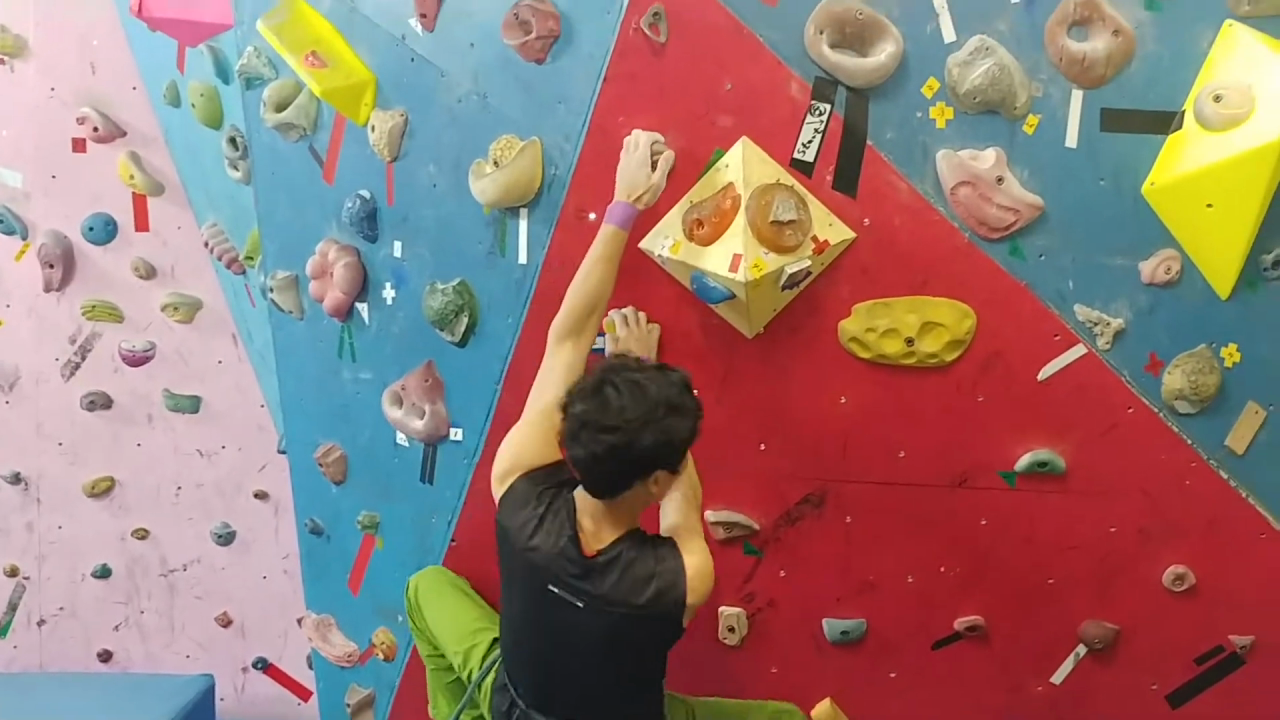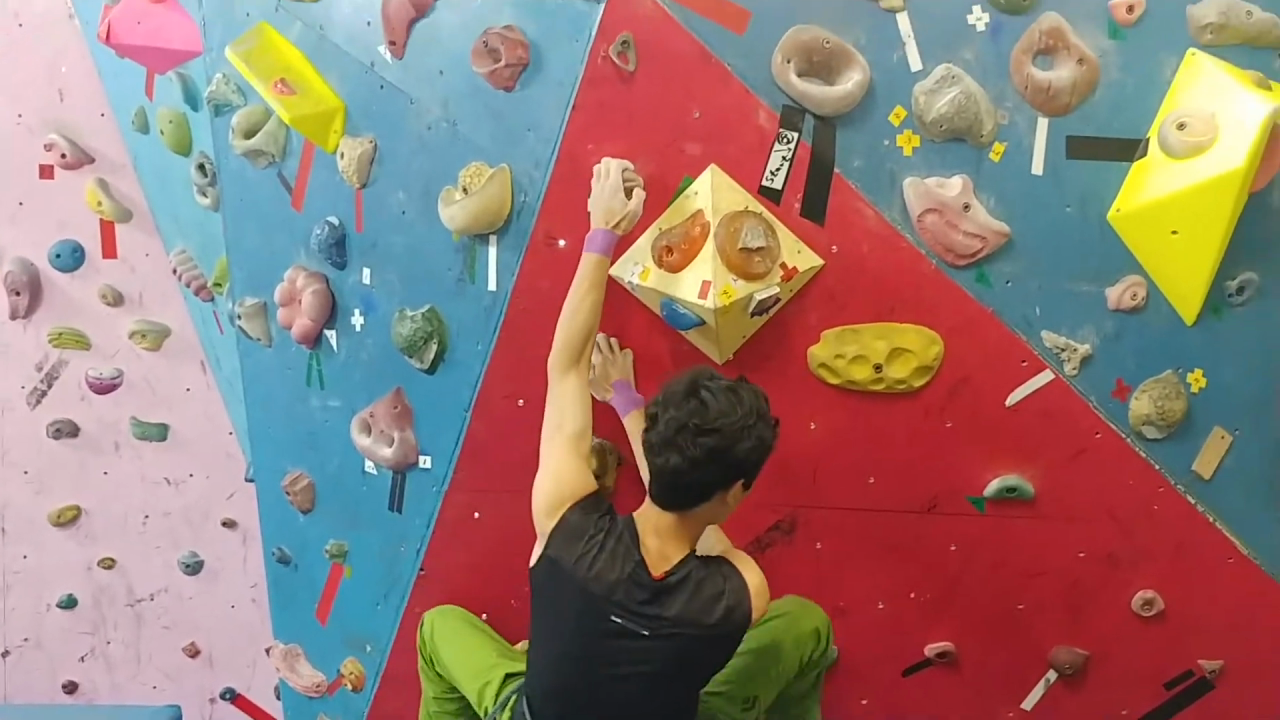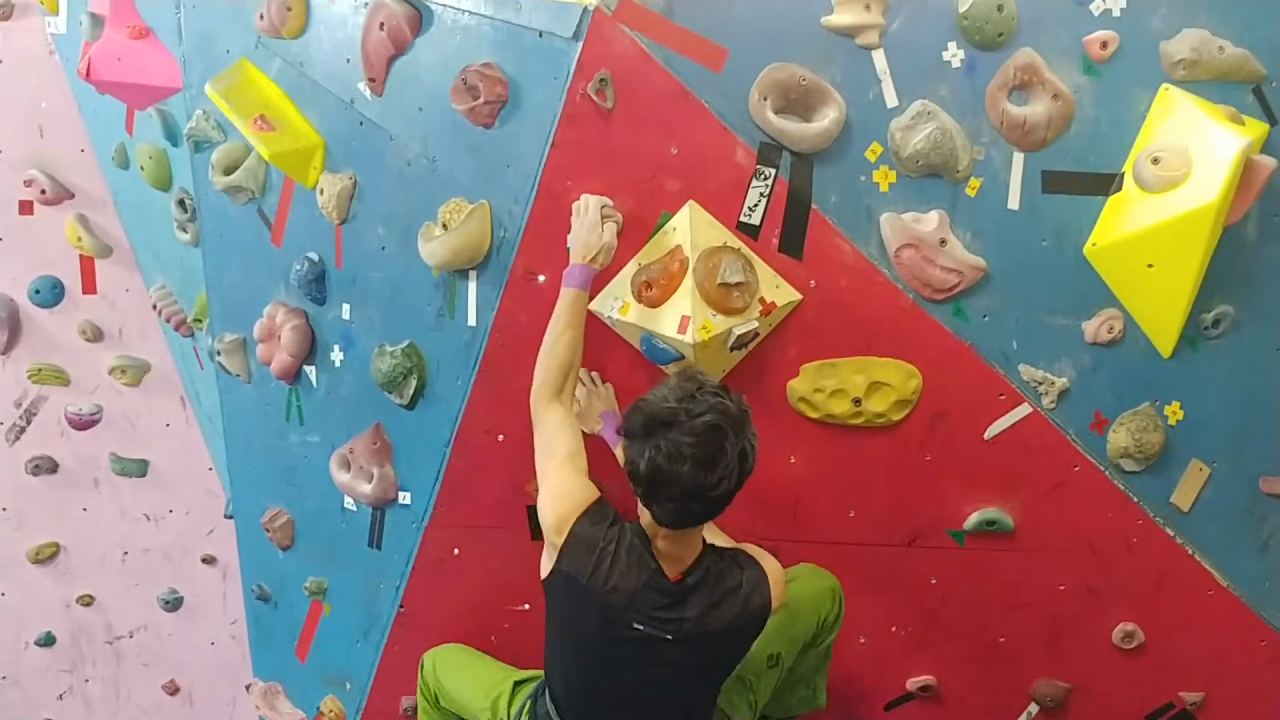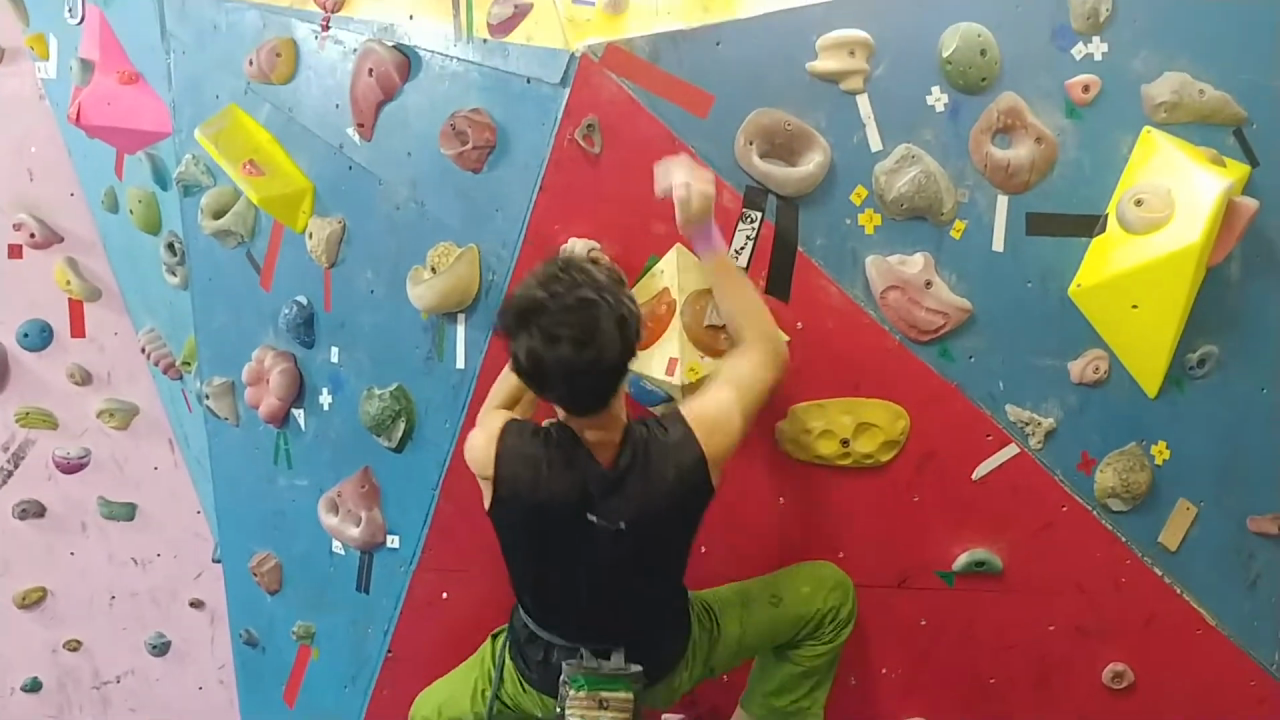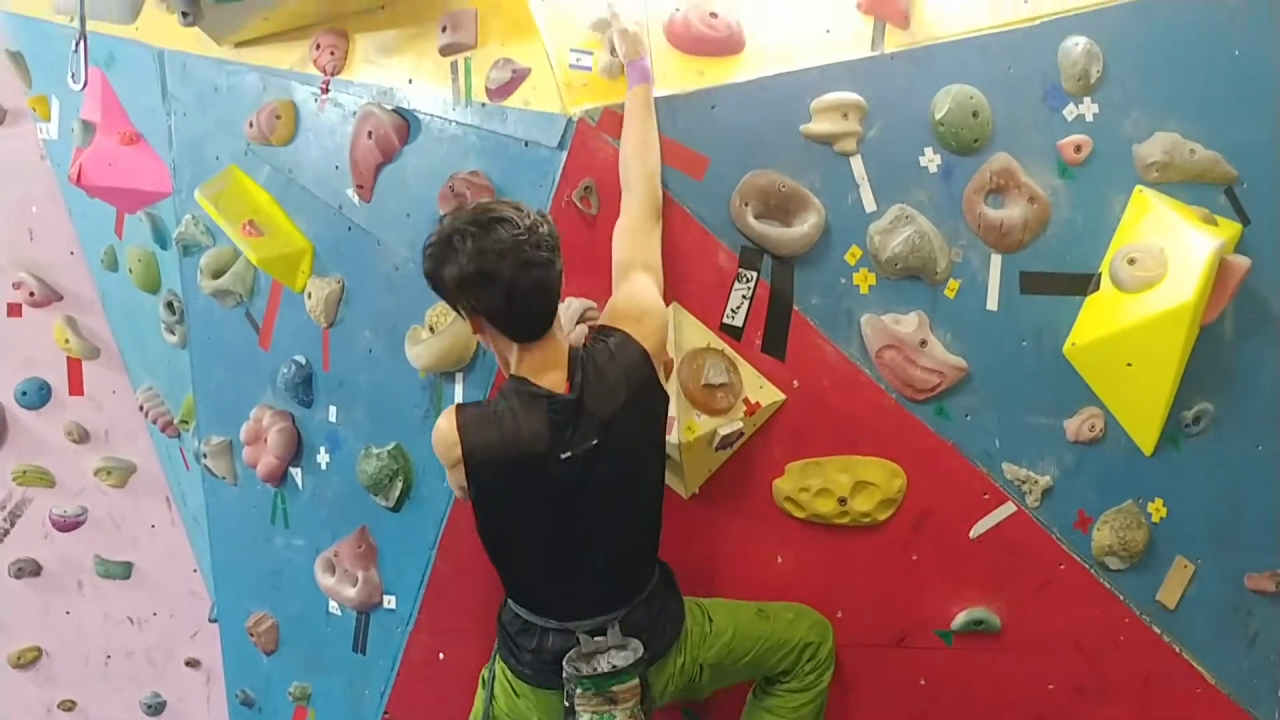
dt=0.4s
person 1, frame 1
left shoulder: (518, 485)
right shoulder: (683, 575)
left elbow: (566, 337)
right elbow: (684, 499)
left wrist: (625, 205)
right wrist: (646, 368)
left knee: (428, 589)
person 1, frame 2
left shoulder: (565, 523)
right shoulder: (743, 594)
left elbow: (565, 367)
right elbow: (686, 501)
left wrist: (603, 232)
right wrist: (624, 397)
left knee: (441, 627)
right knee: (806, 622)
person 1, frame 3
left shoulder: (576, 534)
right shoulder: (760, 586)
left elbow: (547, 398)
right elbow: (688, 509)
left wrist: (581, 267)
right wrist: (613, 427)
left knee: (439, 669)
right knee: (818, 593)
person 1, frame 4
left shoulder: (497, 454)
right shoulder: (687, 451)
left elbow: (499, 403)
right elbow: (768, 347)
right wrist: (705, 235)
right hip: (658, 668)
right knee: (830, 594)
person 1, frame 5
left shoulder: (457, 436)
right shoulder: (632, 355)
right elbow: (644, 203)
left wrist: (517, 363)
right wrist: (637, 67)
right hip: (653, 651)
right knee: (809, 641)
